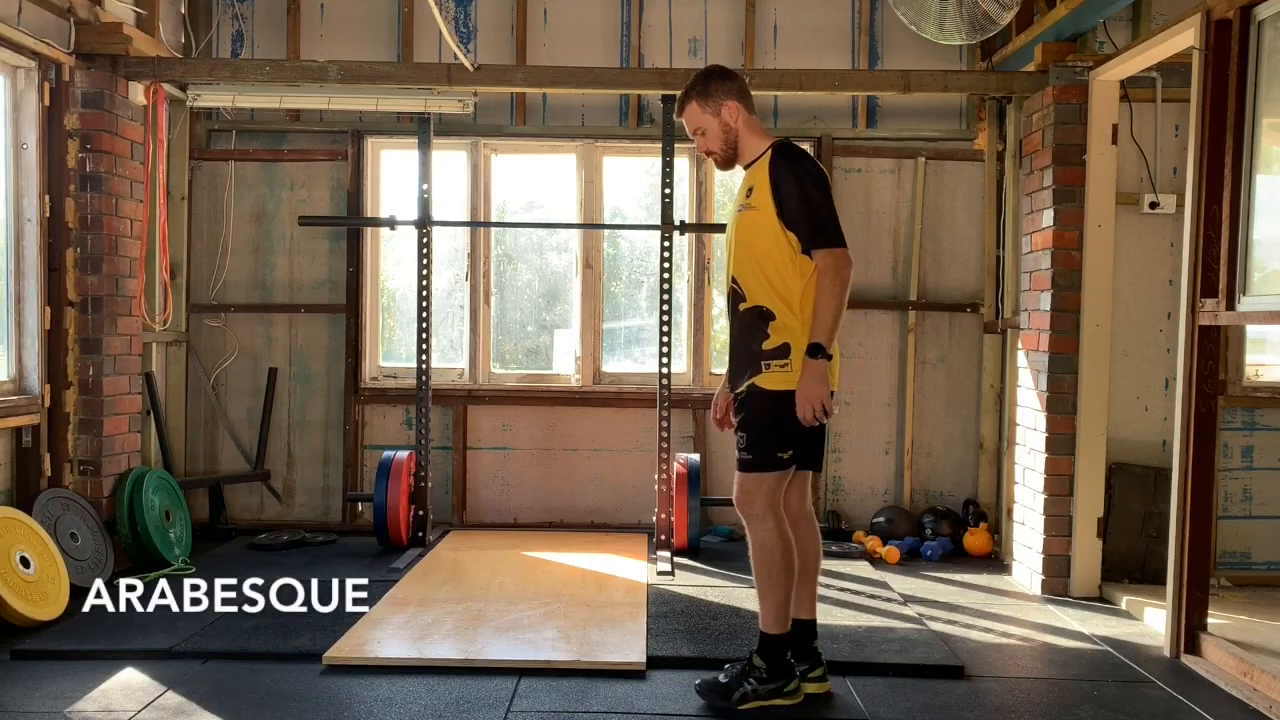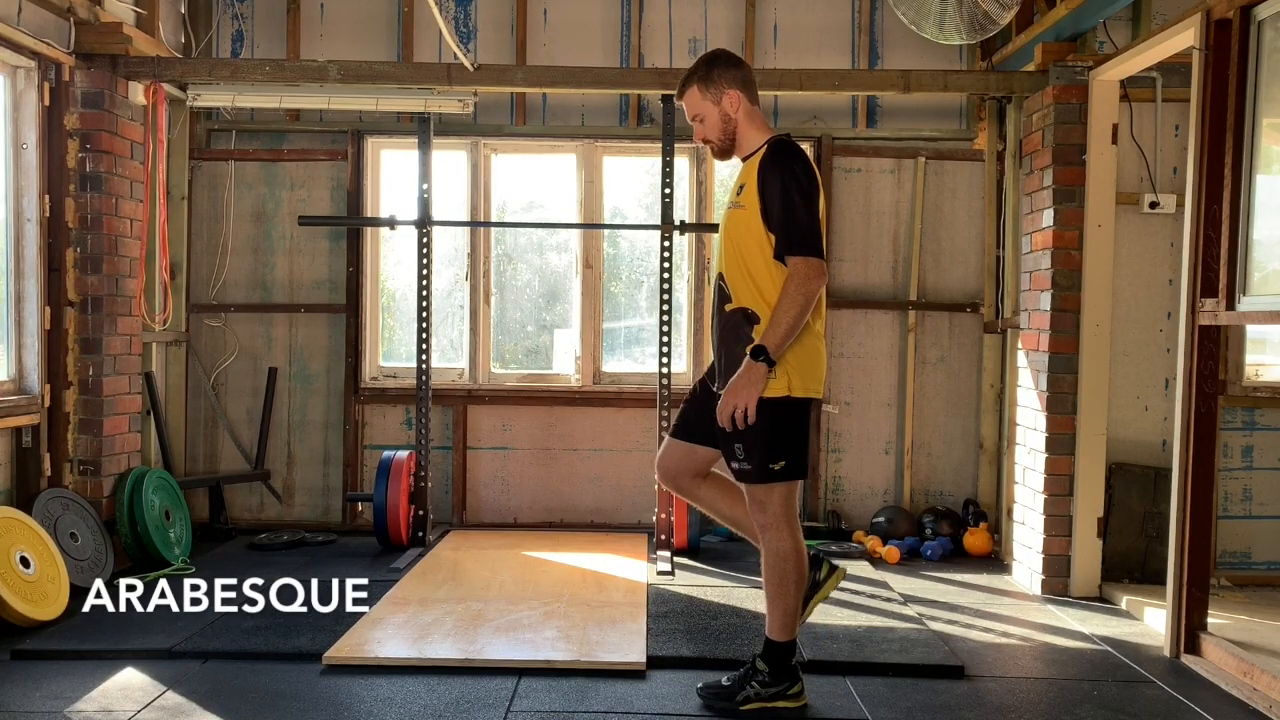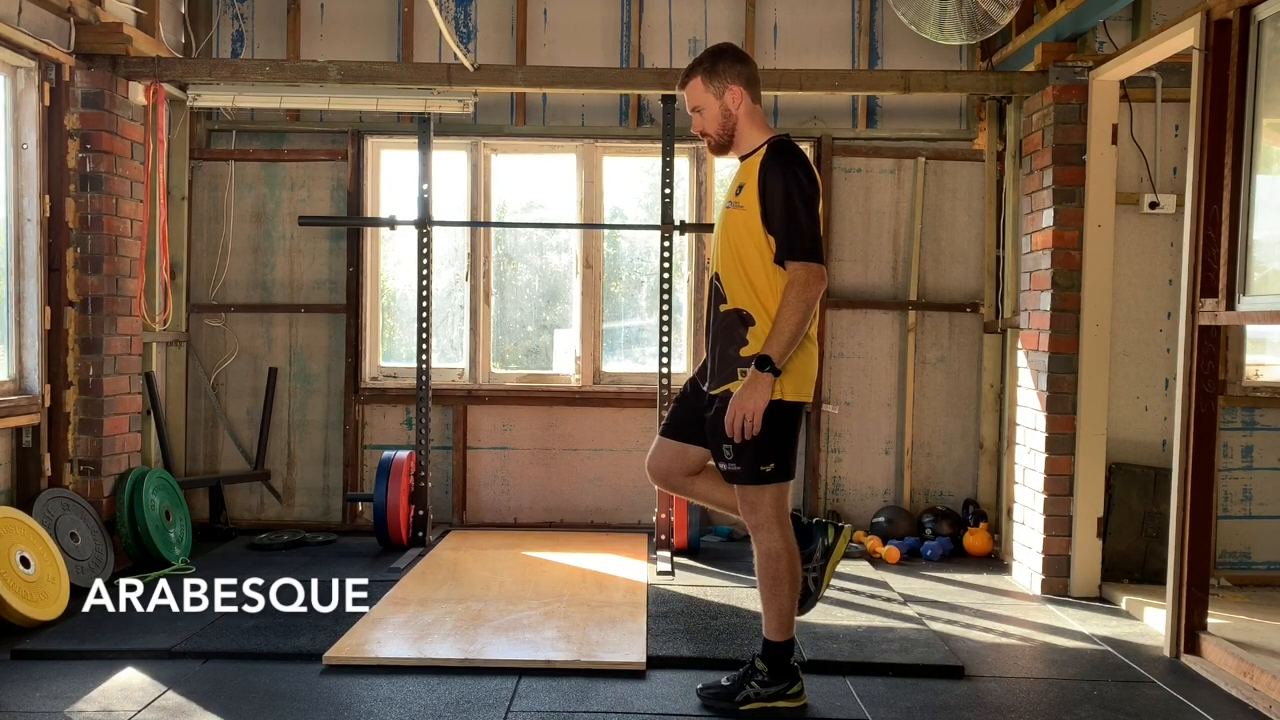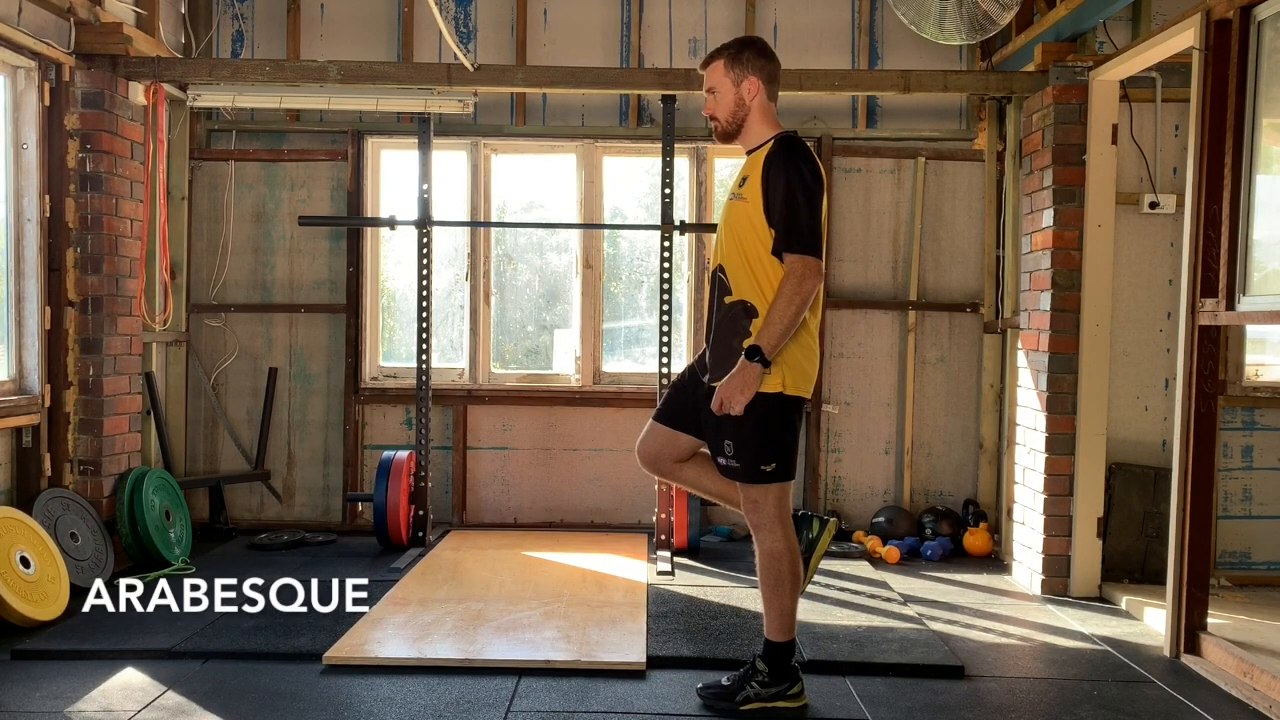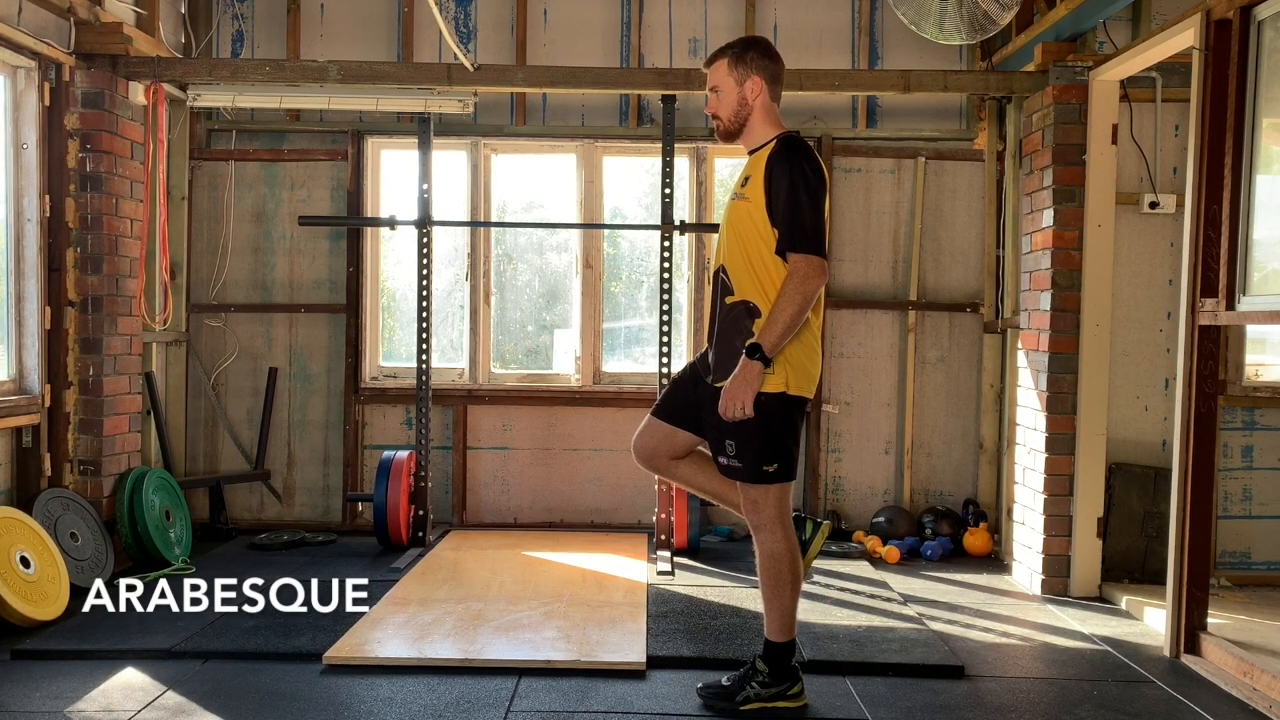
dt=0.7s
person 1, frame 1
left shoulder: (789, 166)
right shoulder: (755, 181)
left elbow: (835, 264)
left wrist: (816, 360)
right wrist: (732, 380)
left hip: (790, 374)
right hip: (765, 373)
left knee: (756, 504)
right knee: (787, 505)
left ankle: (775, 666)
right ankle: (802, 653)
person 1, frame 2
left shoulder: (781, 163)
right shoulder: (752, 170)
left elbow: (808, 273)
left wrist: (758, 363)
left hip: (771, 376)
right hip: (739, 369)
left knee: (770, 511)
right knee: (675, 467)
left ankle: (778, 671)
right ankle: (800, 574)
person 1, frame 3
left shoulder: (781, 164)
right shoulder: (749, 170)
left elbow: (808, 277)
left wrist: (764, 373)
left hip: (763, 376)
right hip: (725, 368)
left knee: (761, 516)
right knee: (667, 468)
left ankle: (777, 673)
right ankle: (805, 539)
person 1, frame 4
left shoulder: (787, 159)
right shoulder: (756, 163)
left elbow: (803, 272)
left wrist: (754, 363)
left hip: (762, 370)
right hip: (726, 360)
left knee: (762, 515)
right knee: (657, 451)
left ankle: (778, 674)
right ankle: (793, 529)
person 1, frame 5
left shoulder: (790, 160)
right shoulder: (758, 165)
left elbow: (808, 273)
left wrist: (755, 364)
left hip: (765, 370)
right hip: (728, 358)
left knee: (764, 516)
right knee: (653, 446)
left ankle: (778, 674)
right ankle: (787, 530)
